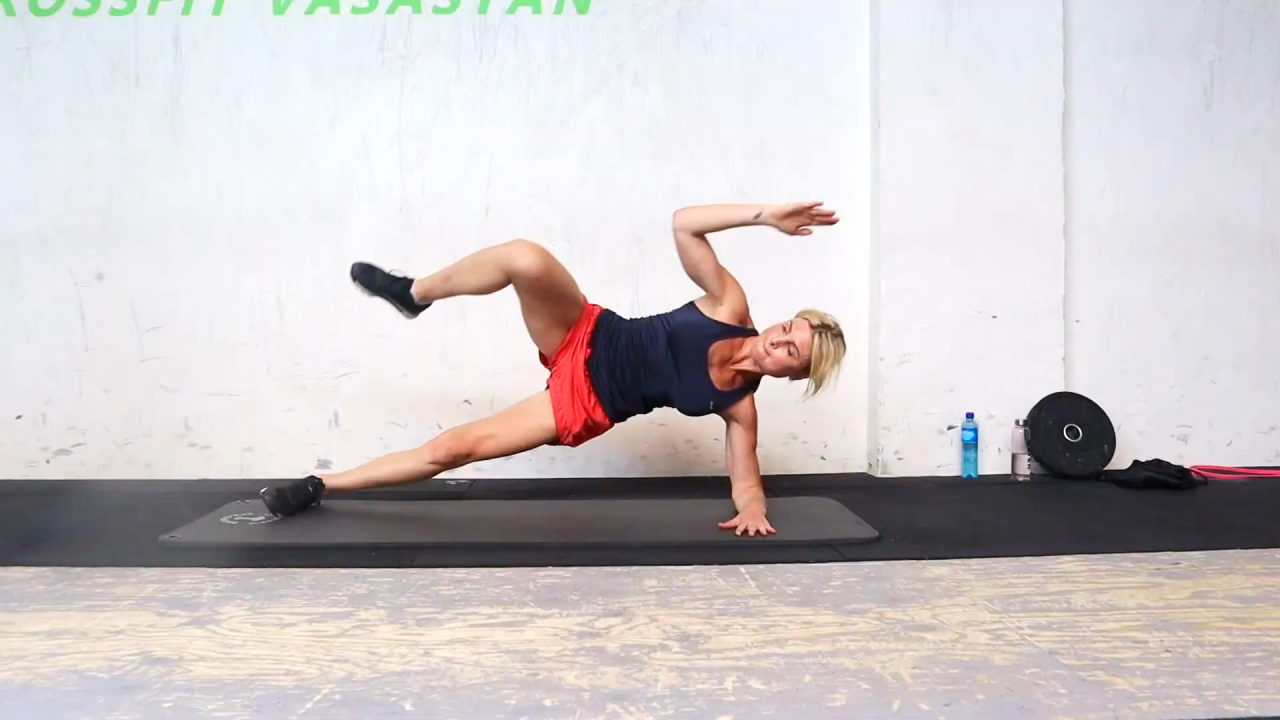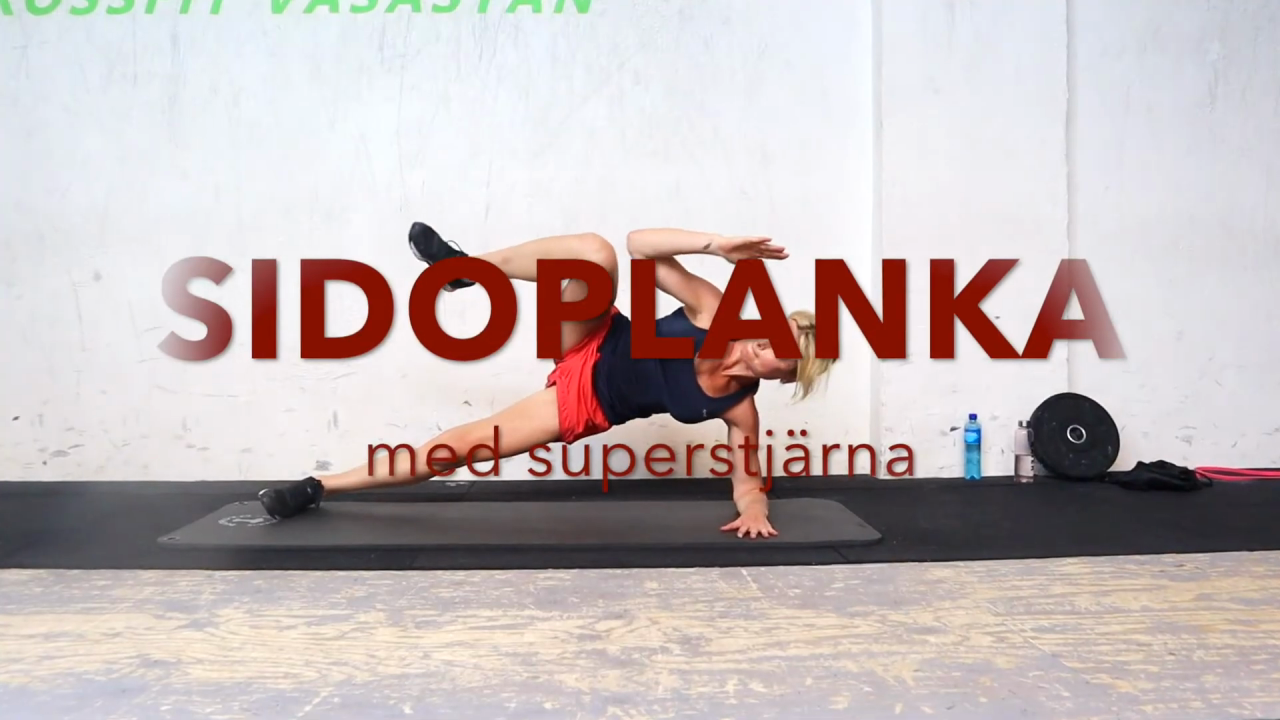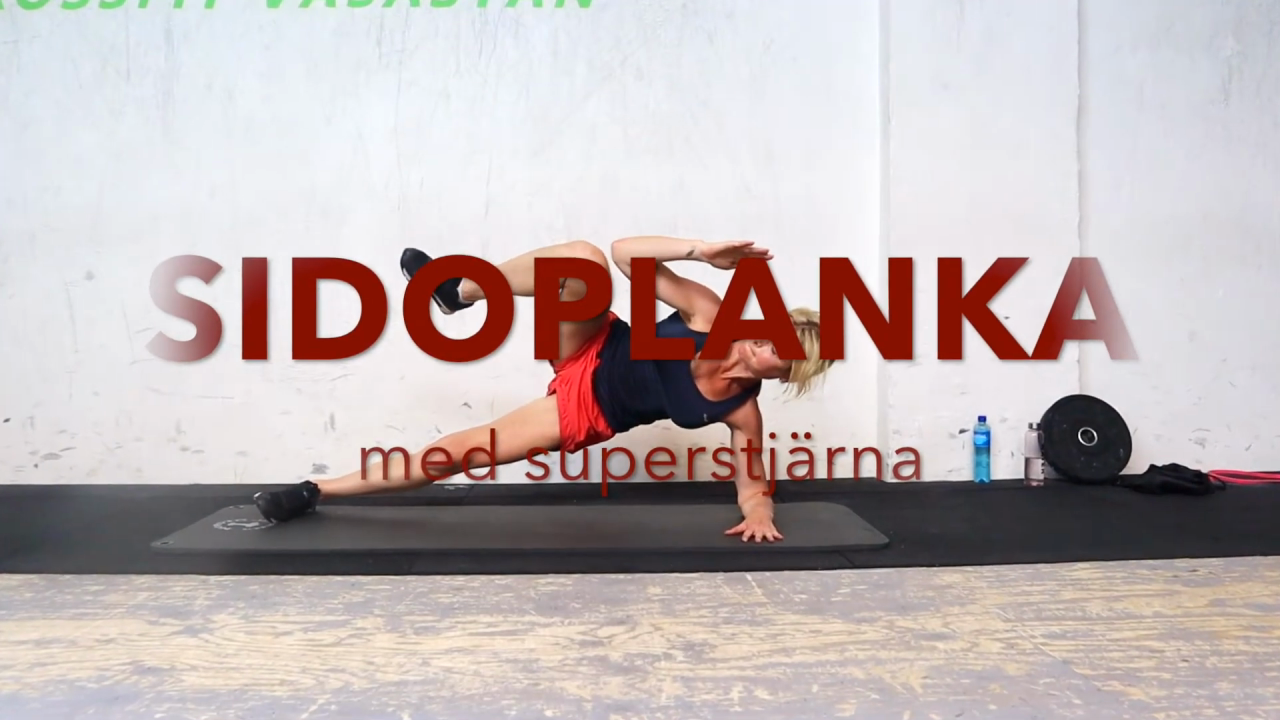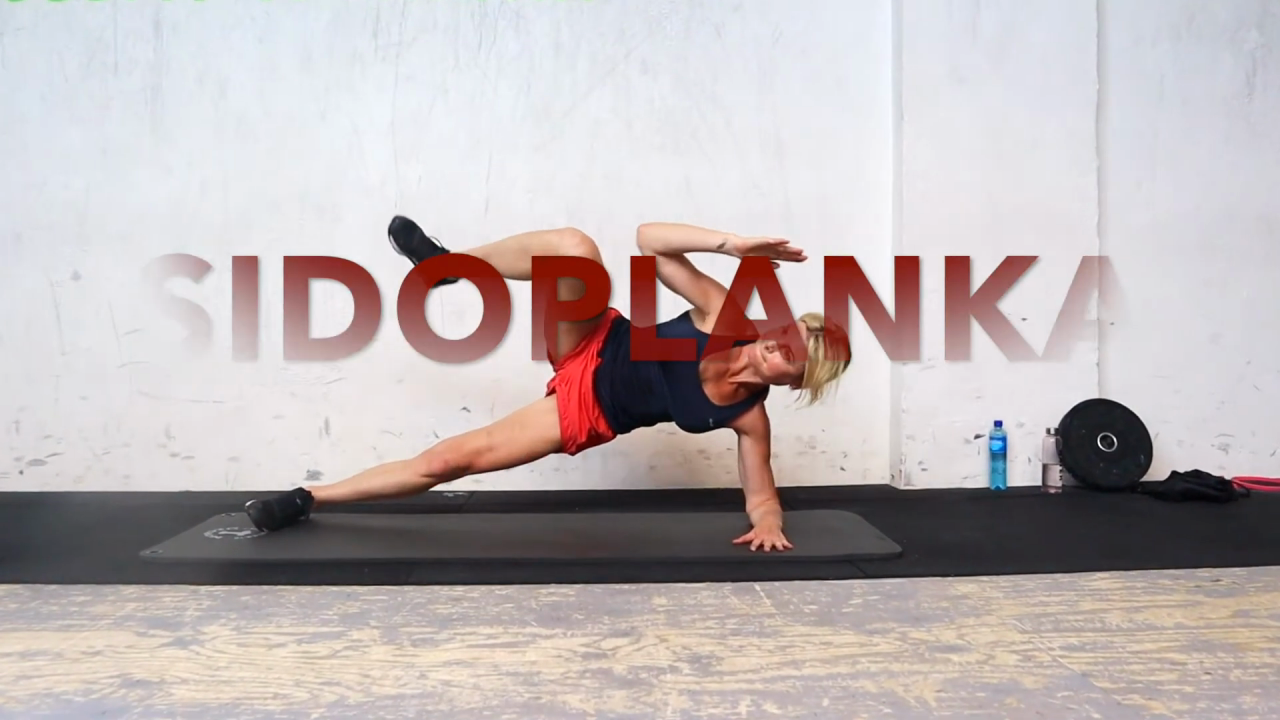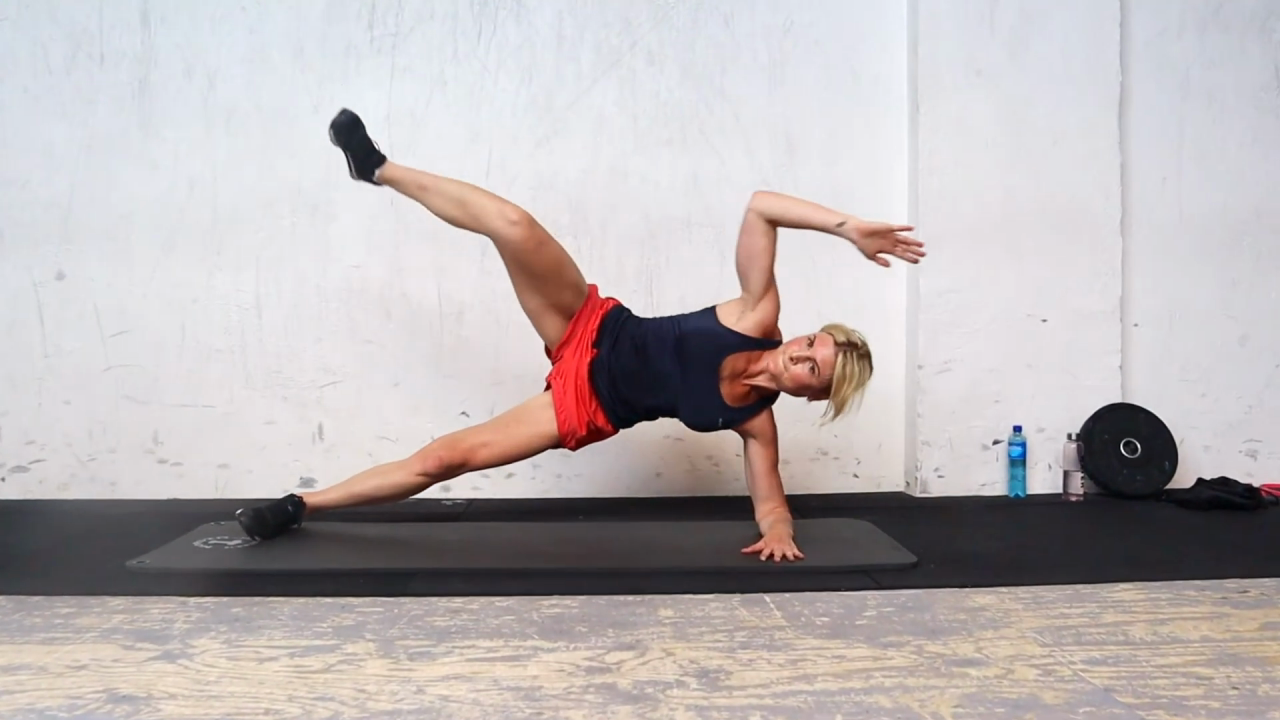
dt=1s
person 1, frame 1
left shoulder: (739, 406)
right shoulder: (731, 309)
left elbow: (746, 478)
right elbow: (683, 223)
left wrist: (753, 512)
right wrist: (765, 214)
left hip: (588, 408)
right hip: (587, 343)
left knee: (457, 447)
right knee: (525, 259)
left ankle: (319, 486)
right ankle: (415, 292)
person 1, frame 2
left shoulder: (738, 409)
right shoulder: (715, 310)
left elbow: (748, 479)
right elbow: (639, 243)
left wrist: (754, 512)
right wrist: (718, 244)
left hip: (586, 409)
right hip: (590, 354)
left knee: (460, 445)
right knee: (597, 252)
left ankle: (317, 488)
right ankle: (465, 267)
person 1, frame 3
left shoulder: (742, 413)
right shoulder: (710, 313)
left elbow: (753, 484)
right elbow: (625, 252)
left wrist: (759, 517)
right wrist: (701, 251)
left hip: (588, 417)
right hip: (591, 361)
left knee: (458, 451)
right knee: (586, 258)
left ankle: (315, 491)
right ankle: (461, 290)
person 1, frame 4
left shoulder: (748, 418)
right shoulder: (725, 317)
left elbow: (761, 494)
right elbow: (649, 238)
left wrist: (768, 525)
right wrist: (732, 243)
left hip: (589, 417)
right hip: (595, 355)
left knee: (450, 459)
right knee: (574, 248)
left ankle: (308, 497)
right ankle: (443, 260)
person 1, frame 5
left shoulder: (757, 421)
right shoulder: (758, 319)
left elbow: (770, 500)
right elbow: (759, 205)
left wrist: (778, 534)
right wrist: (847, 226)
left hip: (590, 410)
right hip: (592, 336)
left knee: (444, 458)
right knee: (512, 224)
left ankle: (300, 505)
right ankle: (380, 168)
